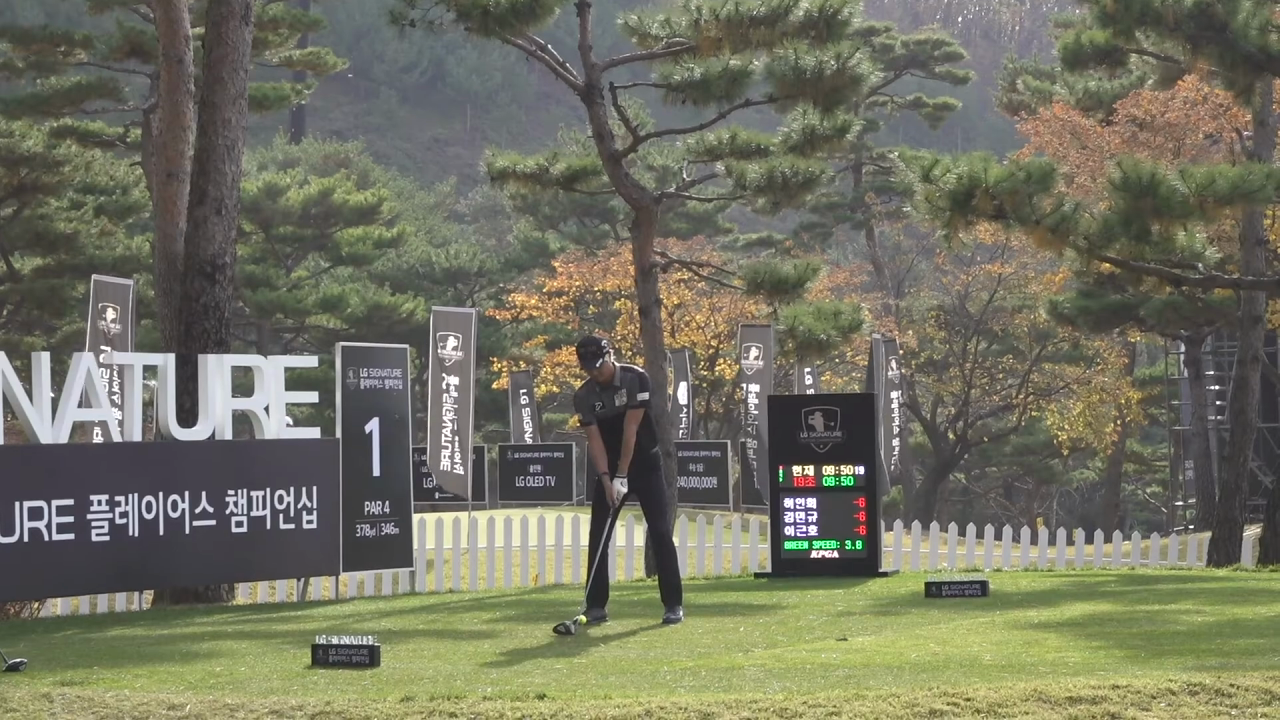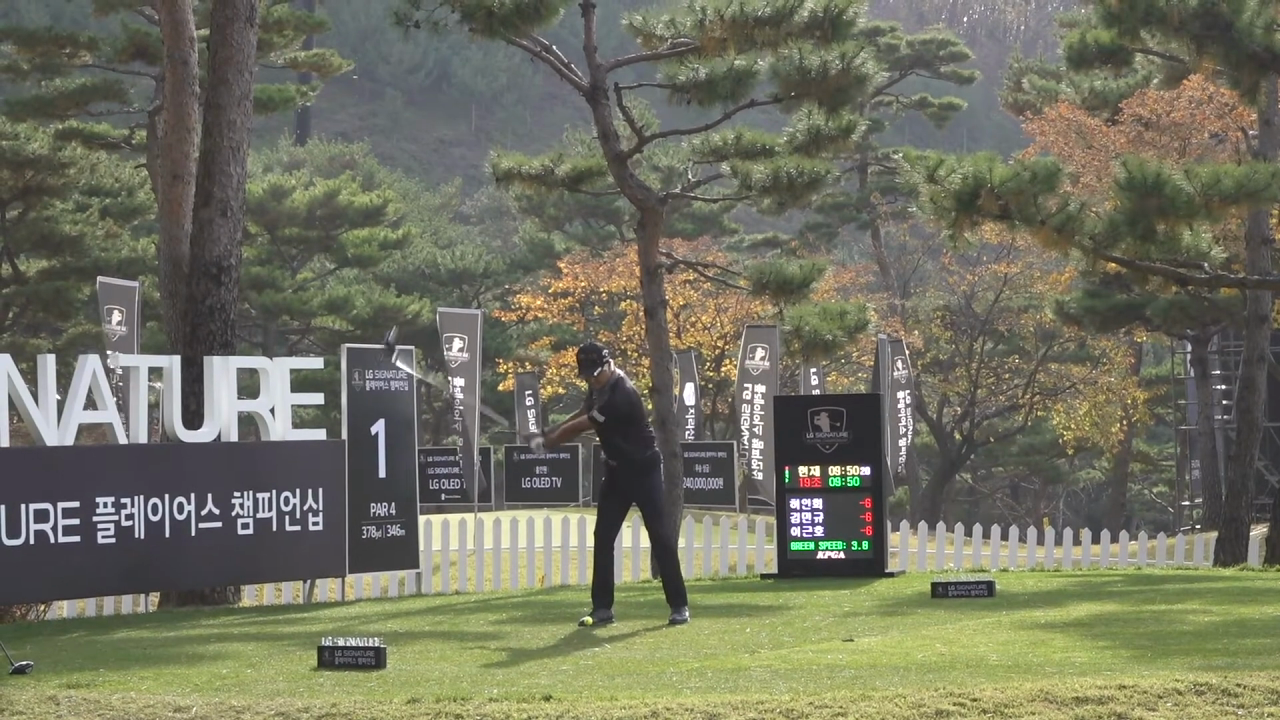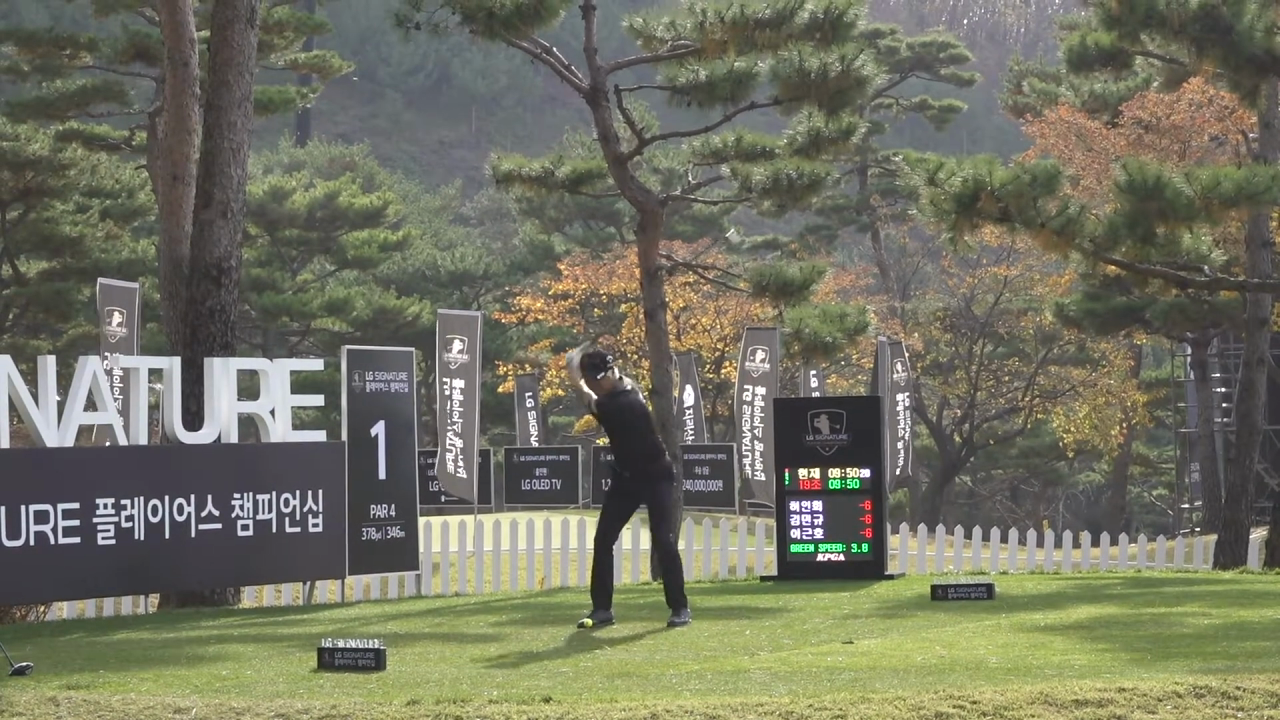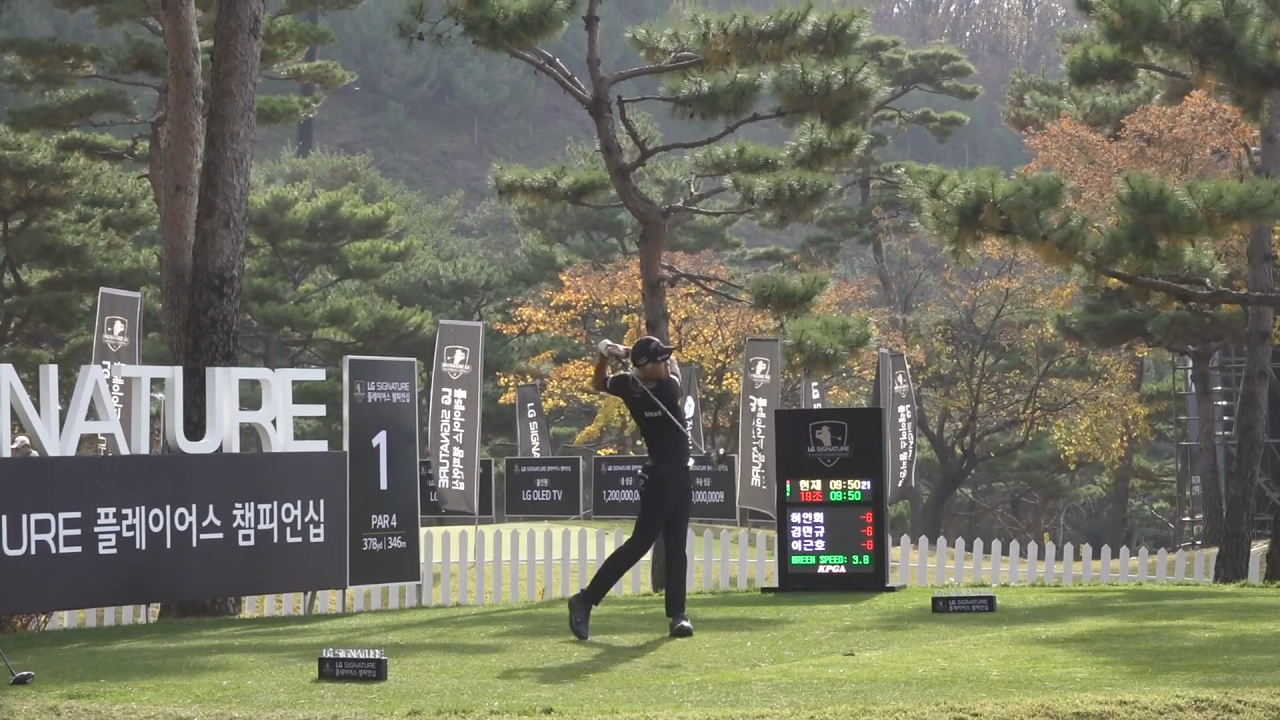
dt=0.7s
person 1, frame 1
left shoulder: (636, 379)
right shoulder: (584, 396)
left elbow: (630, 429)
right elbow: (595, 440)
left wrist: (623, 475)
right wrist: (606, 479)
left hip: (645, 464)
right hip: (609, 468)
left knee: (661, 533)
right knee: (598, 536)
left ankle: (673, 604)
right ankle: (596, 606)
person 1, frame 2
left shoulder: (619, 394)
right shoulder: (600, 384)
left elbow: (581, 426)
right elbow: (585, 413)
left wrist: (549, 439)
right wrist: (551, 433)
left hip: (643, 469)
right hip: (617, 470)
left knee: (659, 535)
right knee: (603, 537)
left ankle: (679, 605)
right ankle: (602, 607)
person 1, frame 3
left shoulder: (619, 398)
right shoulder: (622, 388)
left elbow: (593, 402)
left wrist: (577, 369)
left hip: (656, 476)
right hip: (625, 477)
left knee: (663, 540)
right knee: (603, 540)
left ankle: (679, 607)
right ankle: (601, 609)
person 1, frame 4
left shoulder: (628, 385)
right shoulder: (668, 388)
left elbow: (597, 384)
right elbow: (674, 365)
left wrist: (604, 355)
right wrist: (628, 352)
left hip: (678, 475)
right hip: (662, 477)
left knee: (676, 547)
right knee: (639, 544)
left ankle: (677, 614)
right ankle: (585, 600)
